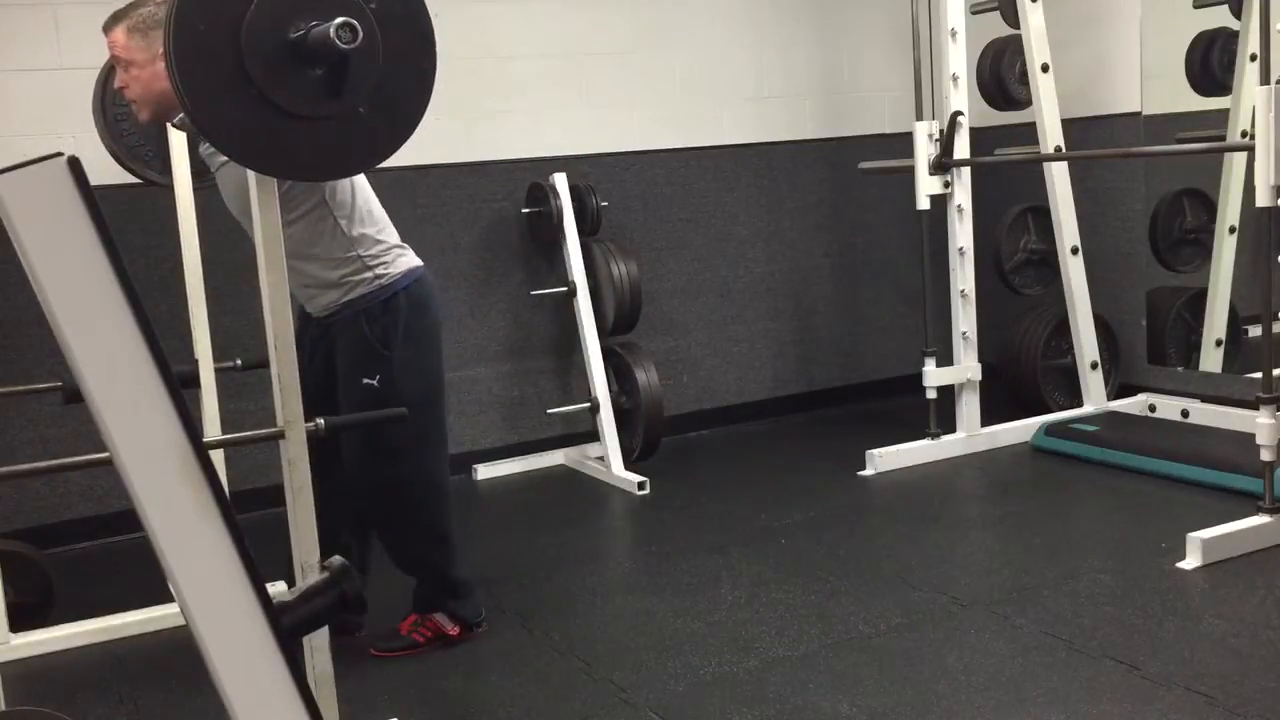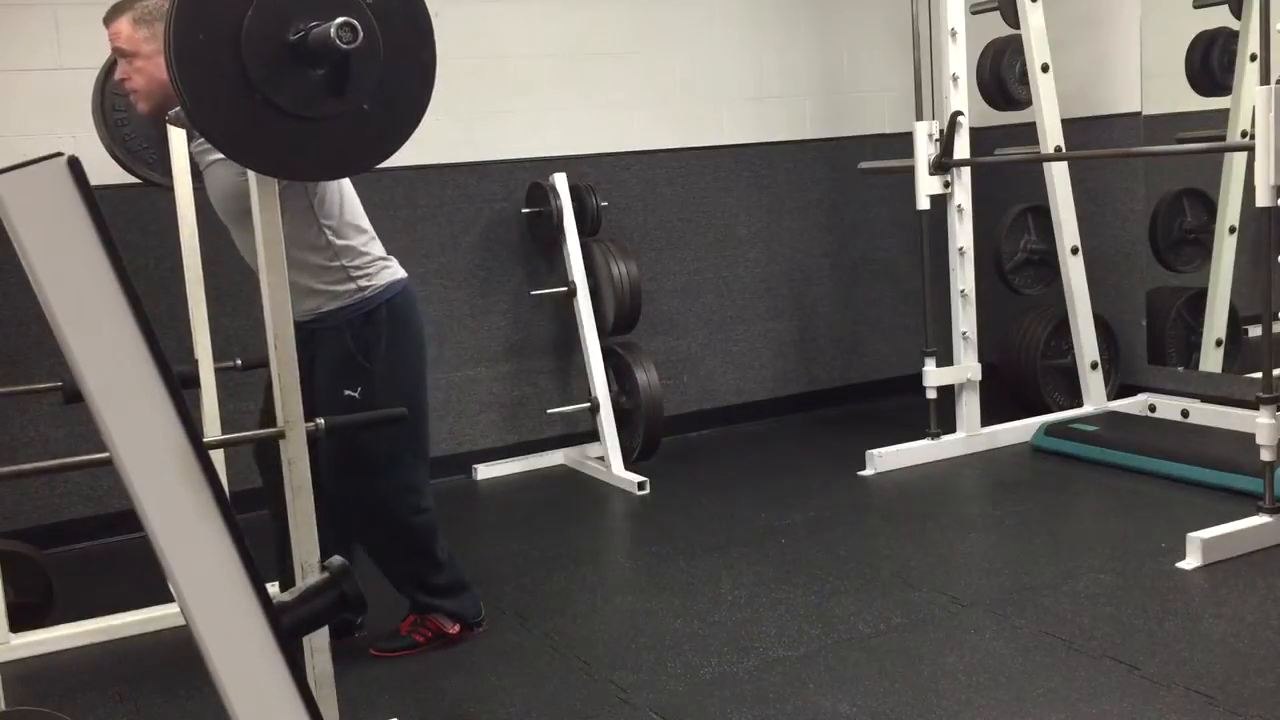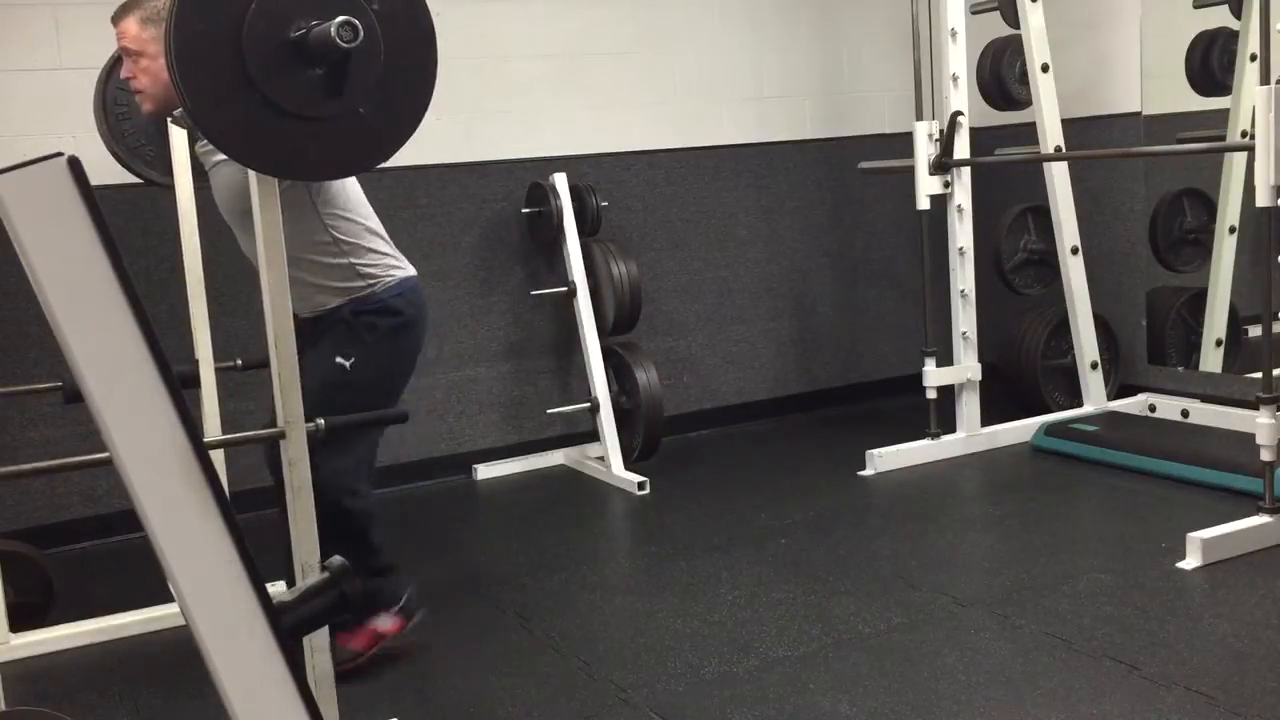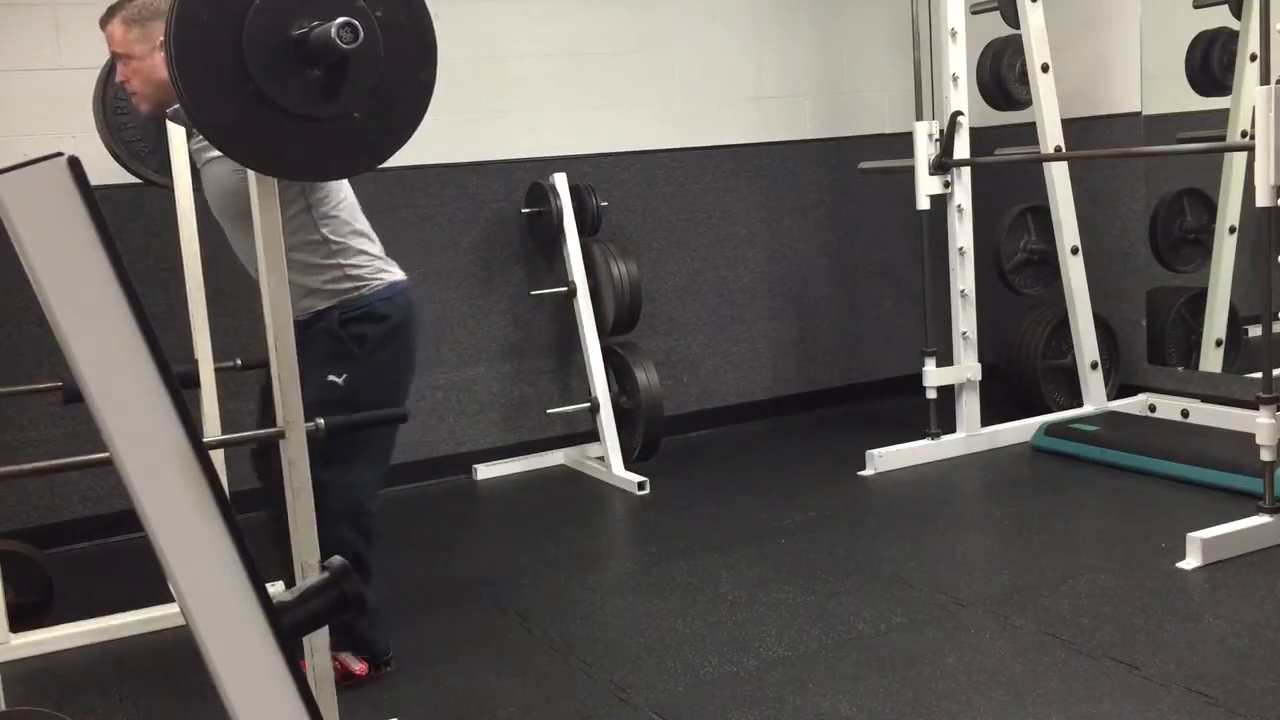
dt=0.7s
person 1, frame 1
right shoulder: (209, 125)
left hip: (383, 304)
right hip: (329, 308)
left knee: (393, 467)
right knee: (320, 460)
left ankle: (449, 609)
person 1, frame 2
right shoulder: (203, 127)
left hip: (365, 315)
right hip: (313, 318)
left knee: (374, 478)
right knee: (289, 464)
left ankle: (448, 607)
person 1, frame 3
right shoulder: (208, 127)
left hip: (375, 310)
right hip: (324, 314)
left knee: (317, 460)
right knee: (299, 460)
left ankle: (380, 600)
person 1, frame 4
right shoulder: (200, 125)
left hip: (361, 317)
right hip: (315, 318)
left knee: (327, 477)
right knee: (284, 466)
left ankle: (352, 643)
